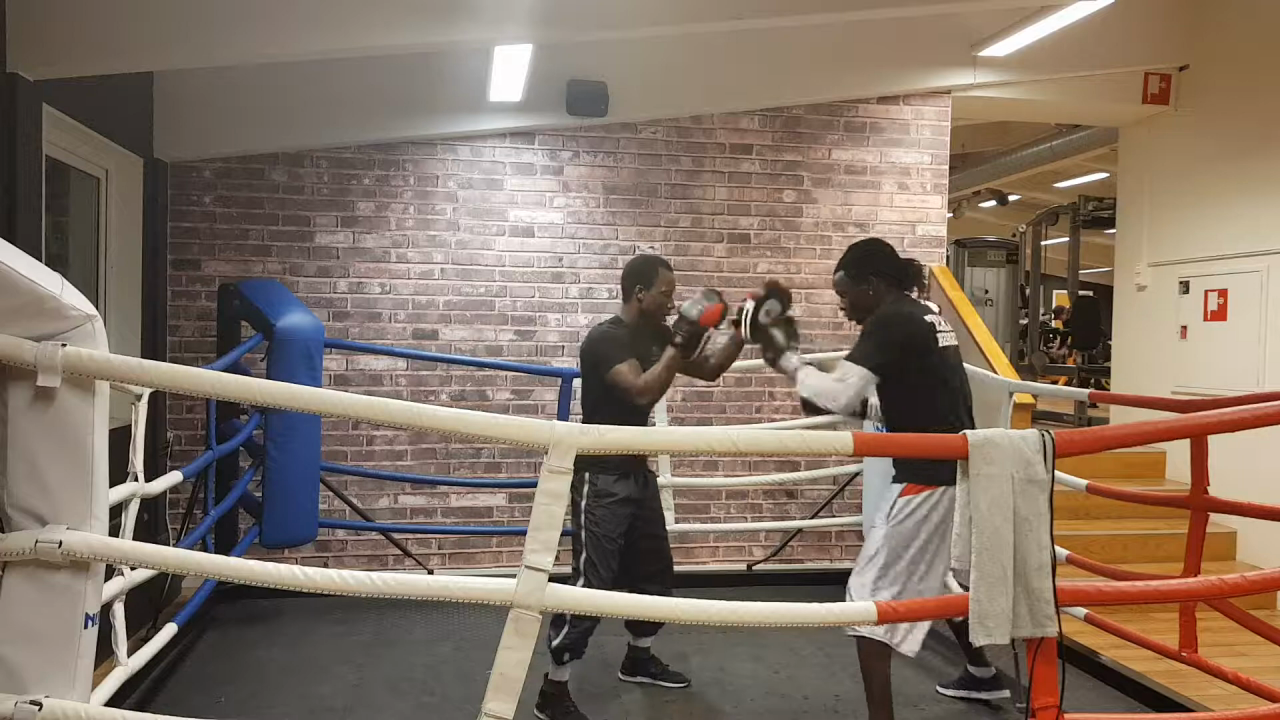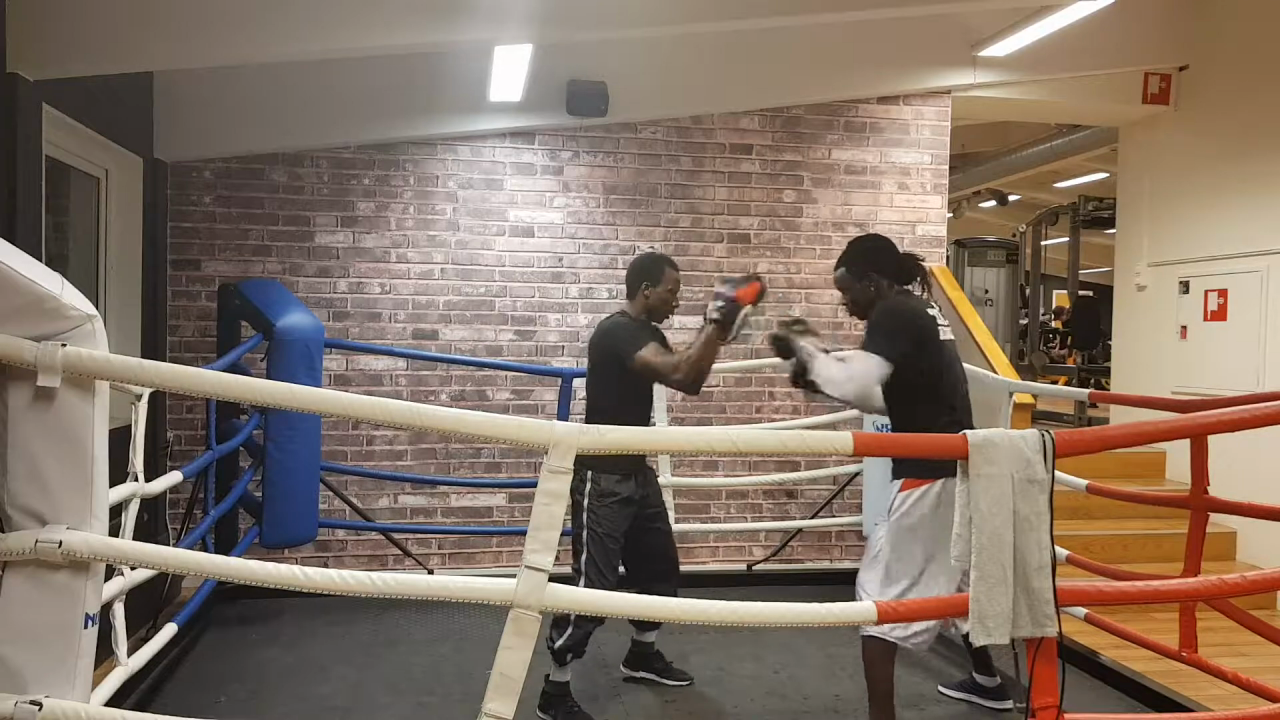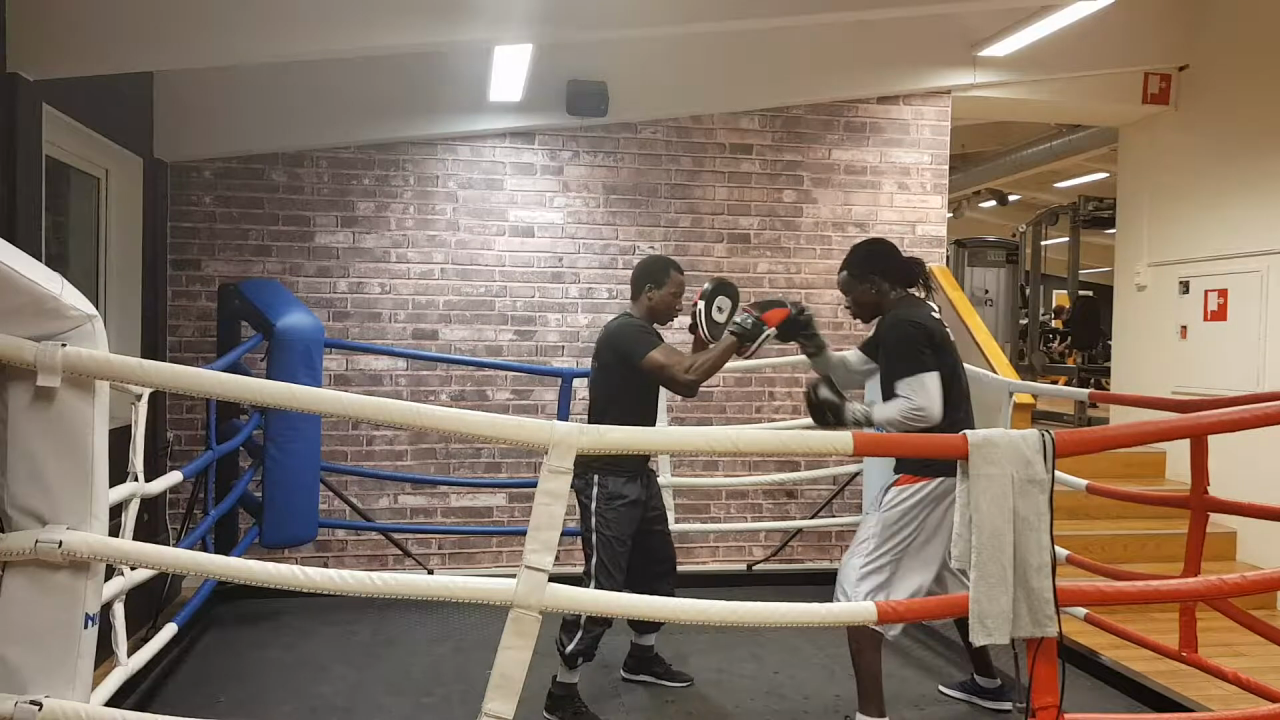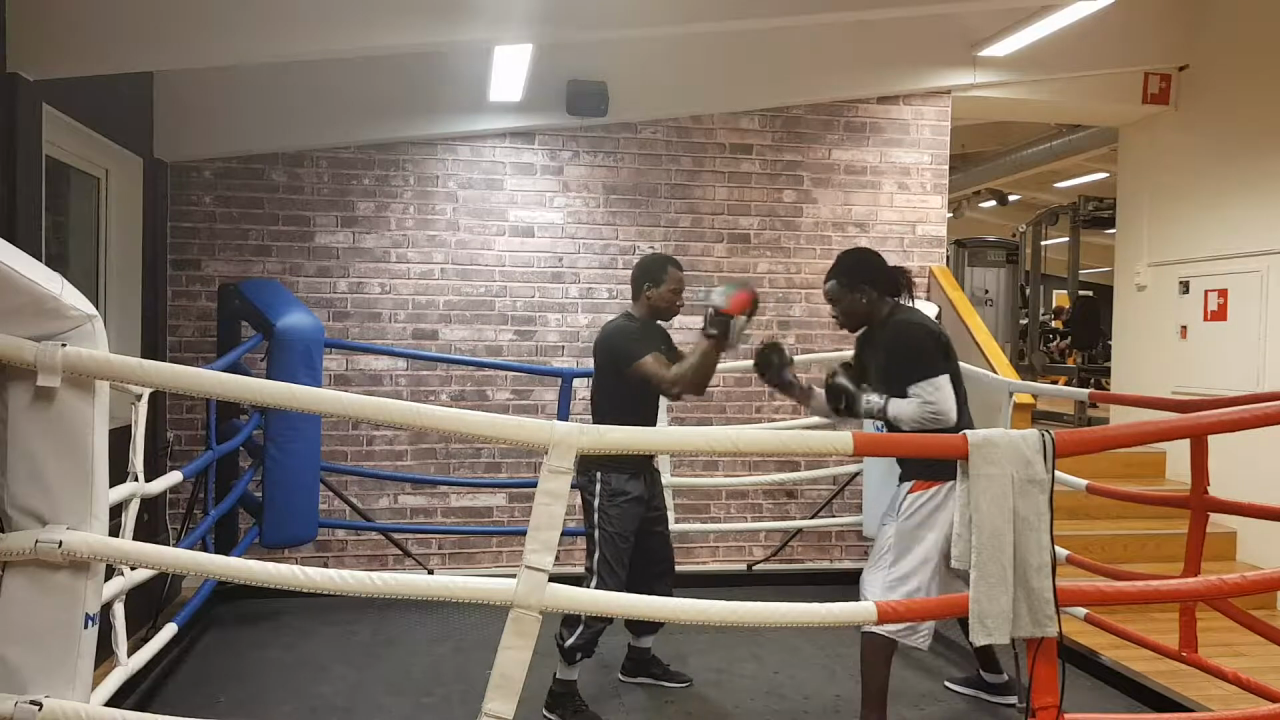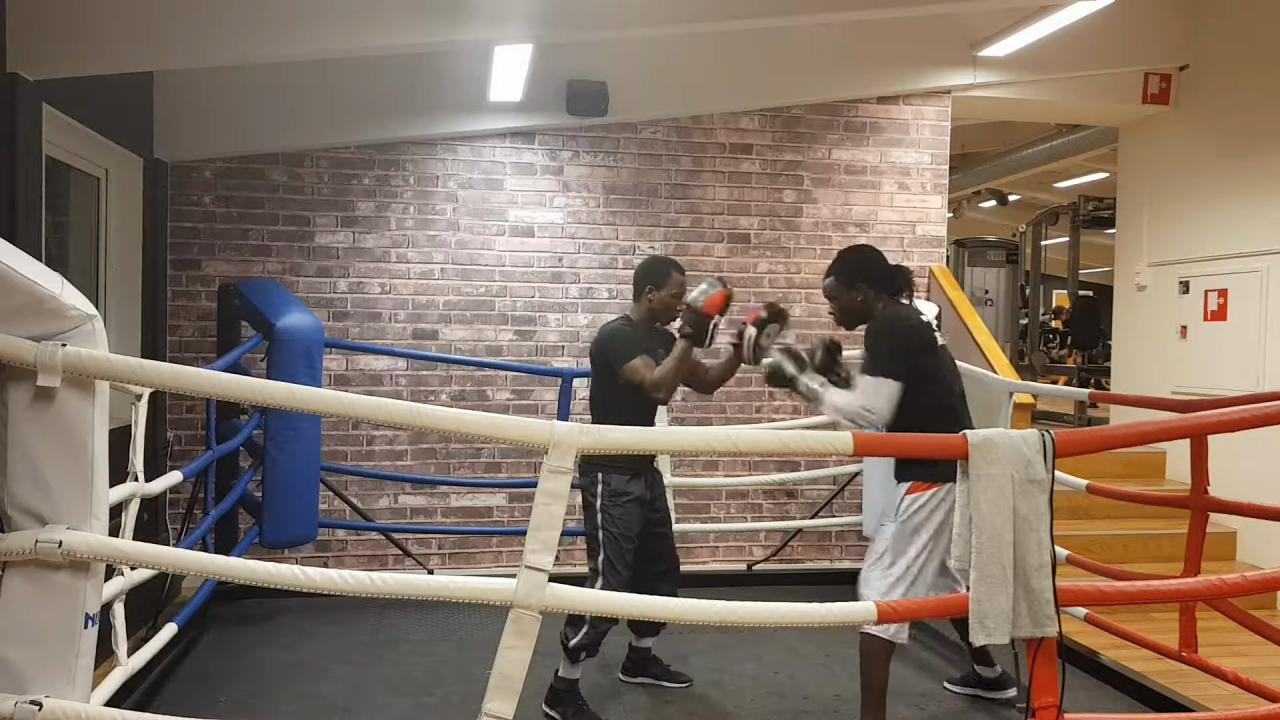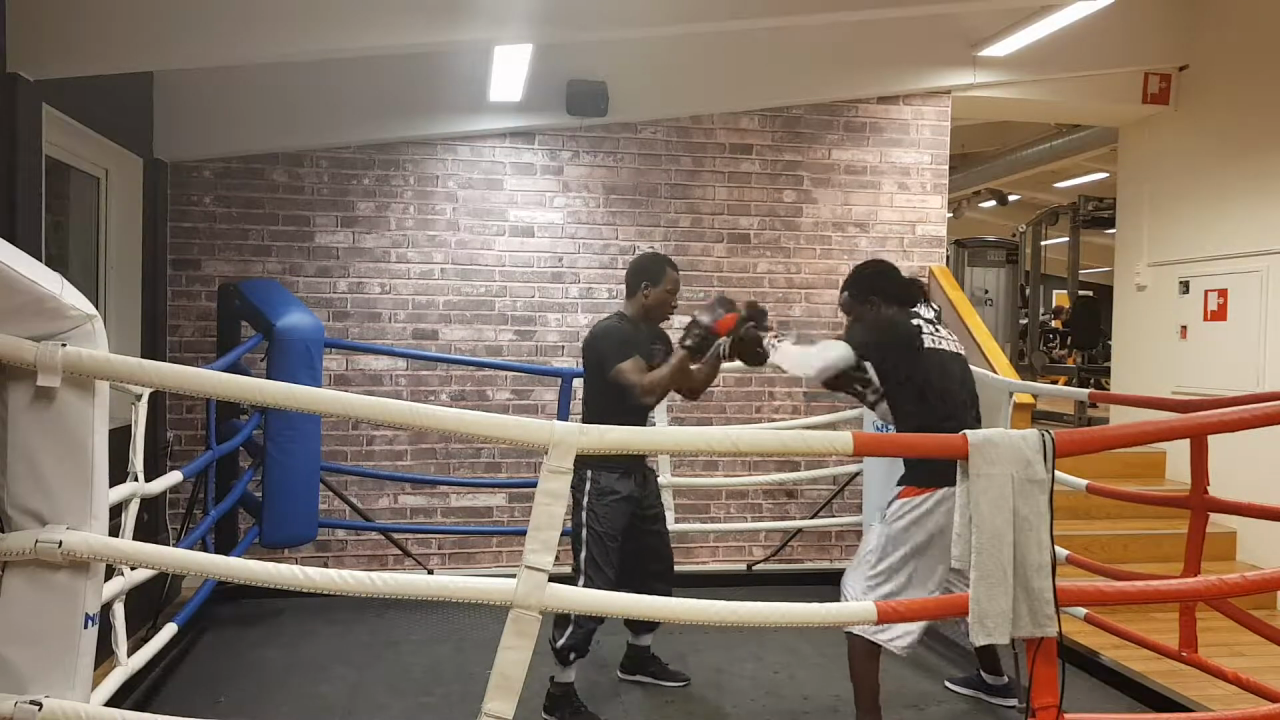
dt=0.4s
person 1, frame 1
left shoulder: (892, 323)
right shoulder: (922, 318)
left elbow: (841, 396)
left wrist: (784, 359)
right wrist: (845, 388)
left hip: (928, 479)
right hip: (953, 472)
left knee: (871, 595)
right knee: (932, 578)
right ankle: (981, 673)
person 1, frame 2
left shoulder: (895, 316)
right shoulder: (914, 314)
left elbow: (852, 387)
right elbow: (888, 398)
left wrist: (805, 347)
right wrist: (814, 367)
left hip: (930, 476)
right hip: (955, 470)
left knee: (882, 592)
right knee: (951, 579)
right ankle: (988, 681)
person 1, frame 3
left shoulder: (903, 325)
right shoulder: (908, 317)
left elbow: (922, 410)
right elbow: (851, 370)
left wrist: (849, 413)
right wrist: (813, 344)
left hip: (927, 474)
right hip: (955, 469)
left knee: (860, 584)
right knee: (950, 578)
person 1, frame 4
left shoulder: (910, 332)
right shoulder: (876, 336)
left elbow: (938, 413)
right elbow: (840, 405)
left wrist: (867, 403)
right wrist: (788, 381)
left hip: (938, 476)
right hip: (942, 474)
left knee: (884, 593)
right knee: (949, 578)
right ankle: (994, 678)
person 1, frame 5
left shoulder: (891, 328)
right shoulder: (902, 323)
left elbow: (869, 413)
right elbow: (881, 407)
left wrist: (802, 379)
right wrist: (824, 378)
left hip: (934, 478)
right hip: (949, 471)
left knee: (881, 593)
right knee: (941, 577)
right ankle: (989, 673)
person 1, frame 6
left shoulder: (884, 328)
right shoulder: (937, 331)
left elbow: (811, 365)
left wrist: (772, 346)
right wrist: (867, 390)
left hip: (933, 484)
left knee: (865, 595)
right ankle: (995, 679)
person 2, frame 1
left shoulder: (654, 335)
right shoulder: (604, 339)
left elbow: (709, 369)
right elbow: (643, 393)
left wrist: (743, 330)
right wrist: (682, 342)
left hip: (635, 471)
right hip: (600, 477)
left knee: (654, 571)
right knee: (593, 585)
left ankle: (639, 659)
person 2, frame 2
left shoulder: (646, 334)
right shoulder: (616, 331)
left elbow: (691, 383)
right elbow: (675, 371)
left wrist: (714, 327)
right wrist: (718, 321)
left hip: (635, 470)
right hip: (601, 475)
left knee: (659, 567)
right knee: (595, 584)
left ankle: (642, 654)
person 2, frame 3
left shoulder: (647, 334)
right shoulder: (623, 333)
left elbow: (684, 384)
right elbow: (687, 376)
left wrist: (708, 336)
right wrist: (738, 334)
left hip: (637, 471)
right hip: (606, 477)
left knee: (659, 569)
right knee: (606, 583)
left ankle: (641, 657)
person 2, frame 4
left shoulder: (655, 335)
right shoulder: (618, 334)
left elbow: (694, 386)
right elbow: (674, 383)
left wrist: (718, 336)
right wrist: (712, 333)
left hip: (641, 470)
right hip: (609, 475)
left knee: (656, 571)
right knee: (604, 583)
left ankle: (639, 659)
person 2, frame 5
left shoulder: (660, 337)
right shoulder: (615, 336)
left elbow: (706, 382)
right elbow: (659, 388)
left wrist: (744, 348)
right wrist: (692, 335)
left hip: (643, 472)
right hip: (610, 476)
left knee: (660, 571)
right knee: (609, 583)
left ankle: (640, 659)
person 2, frame 6
left shoulder: (653, 336)
right shoulder: (609, 334)
left elbow: (691, 387)
right elbow: (646, 392)
left wrist: (722, 347)
right wrist: (690, 345)
left hip: (636, 470)
right hip: (600, 474)
left knee: (654, 567)
right knee: (594, 582)
left ankle: (638, 658)
